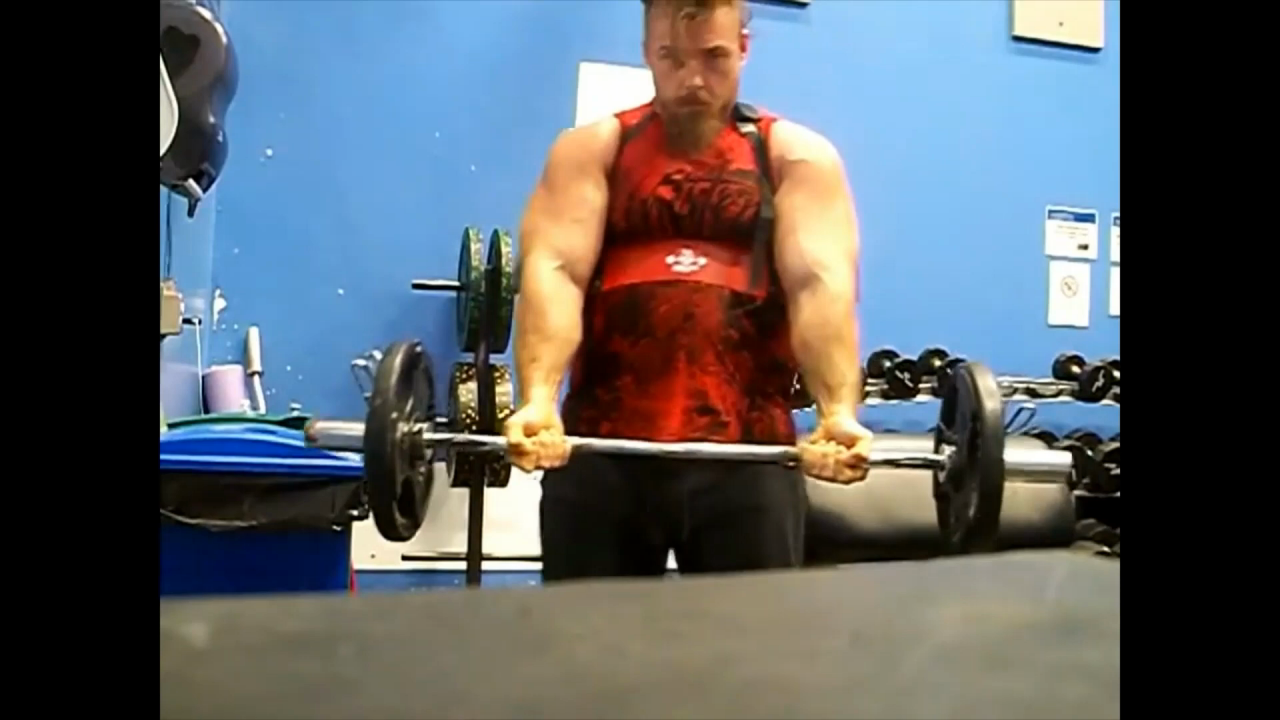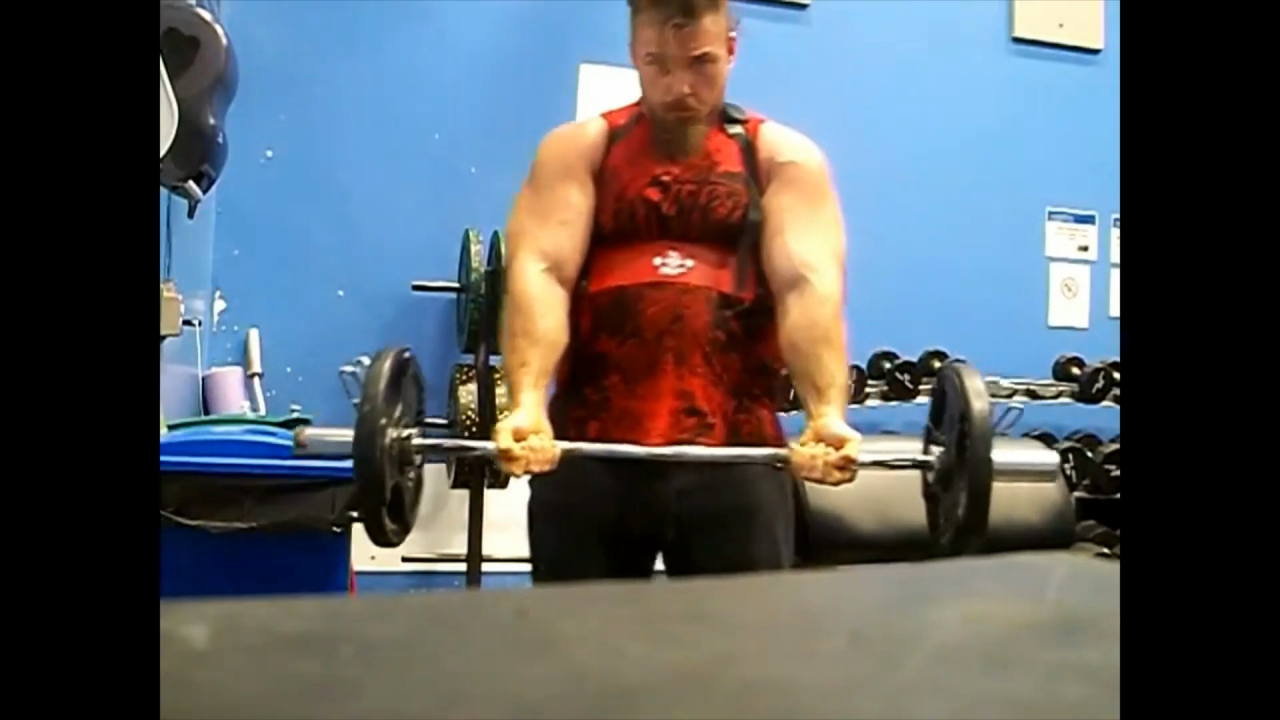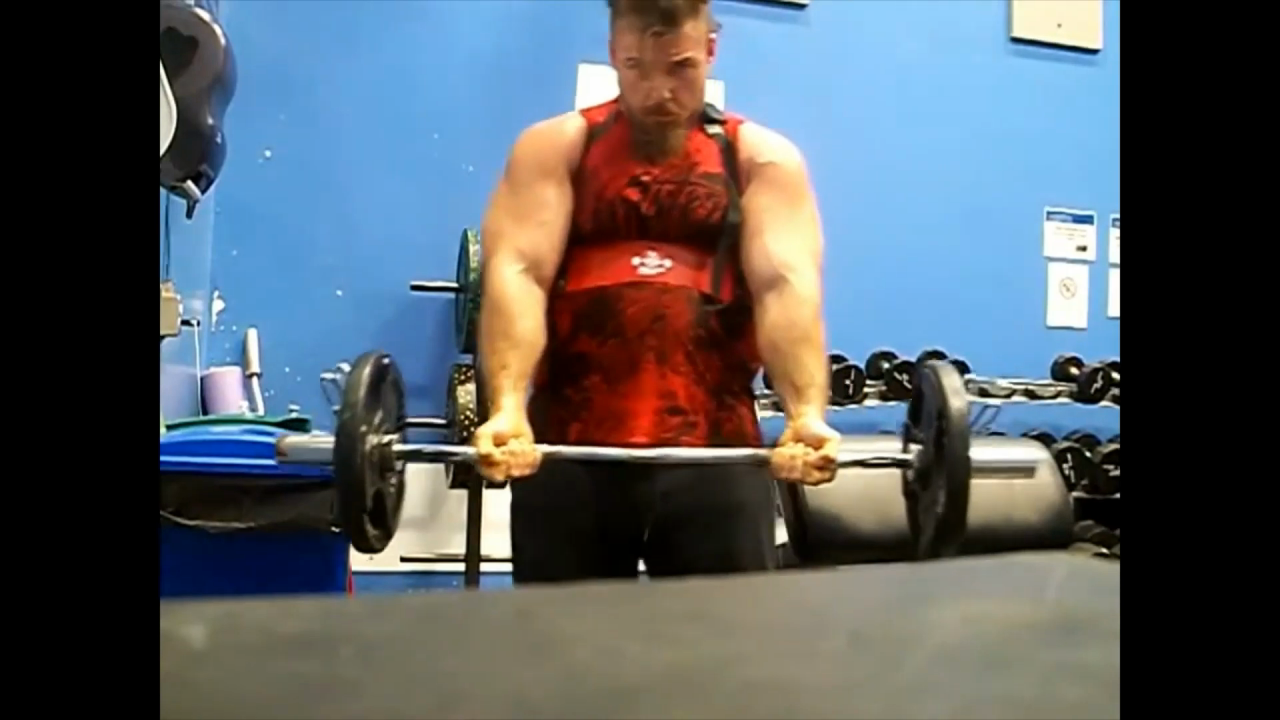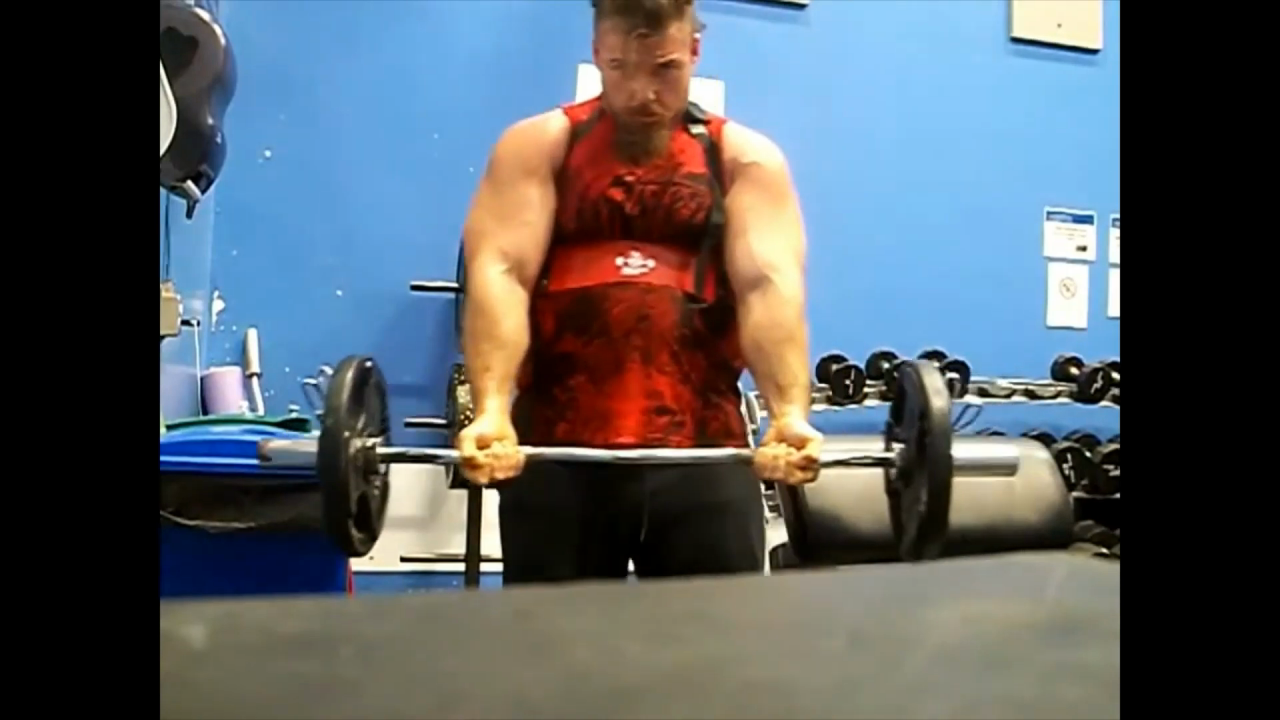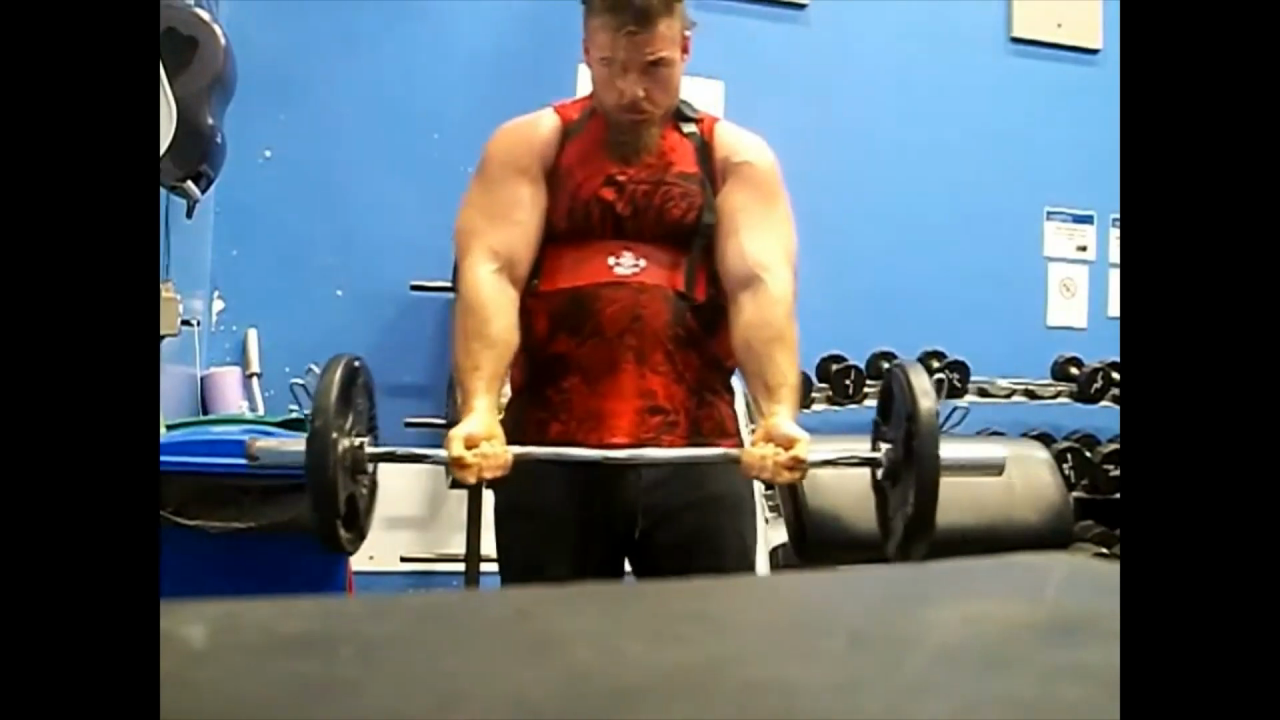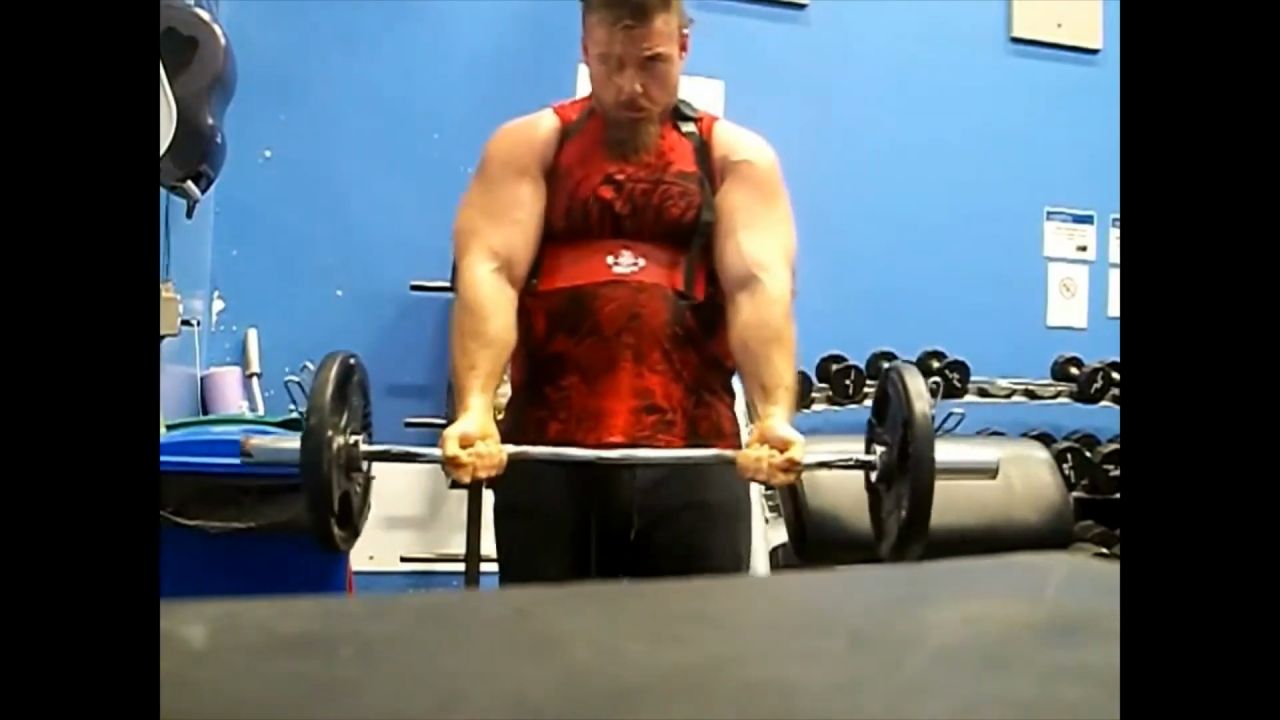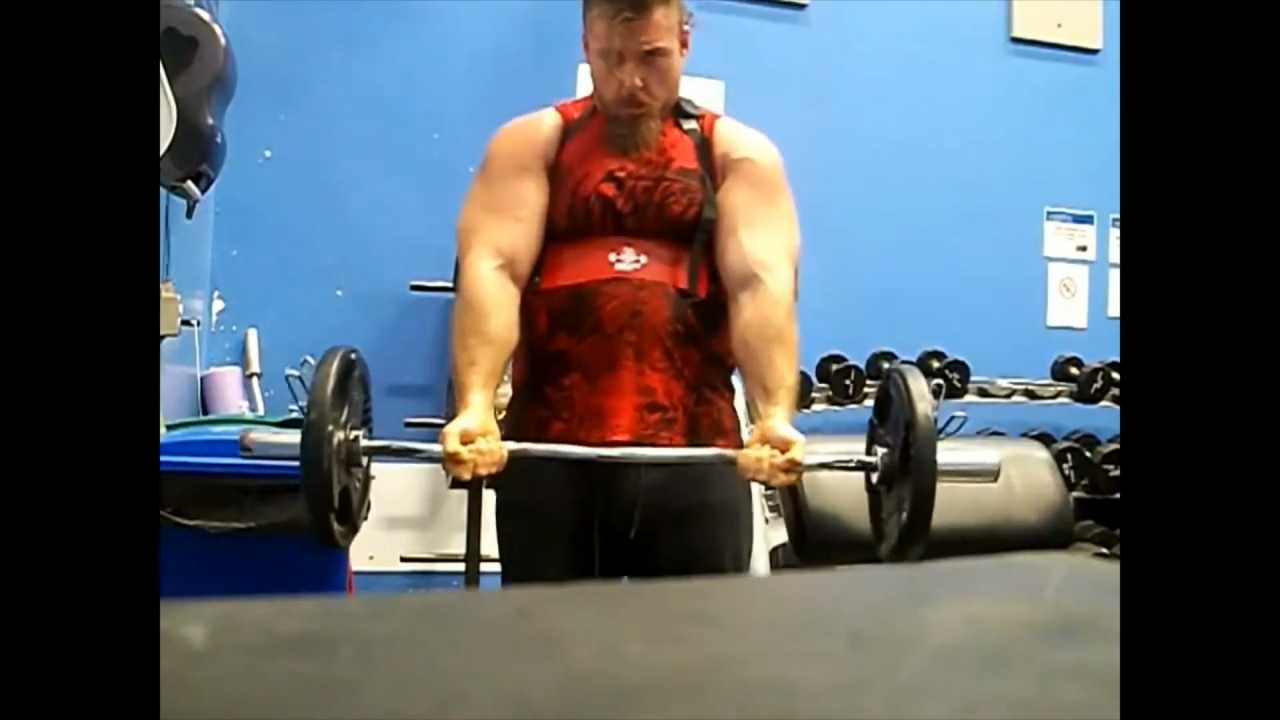
dt=0.1s
person 1, frame 1
left shoulder: (797, 155)
right shoulder: (592, 149)
left elbow: (821, 284)
right elbow: (554, 272)
left wrist: (839, 412)
right wrist: (537, 400)
left hip: (746, 453)
right hip: (603, 448)
person 1, frame 2
left shoulder: (782, 156)
right shoulder: (578, 149)
left elbow: (808, 286)
right elbow: (540, 273)
left wrist: (827, 413)
right wrist: (526, 405)
left hip: (734, 454)
right hip: (590, 449)
person 1, frame 3
left shoulder: (761, 157)
right shoulder: (555, 148)
left elbow: (786, 285)
right elbow: (516, 273)
left wrist: (807, 413)
right wrist: (507, 407)
left hip: (714, 453)
right hip: (570, 452)
person 1, frame 4
left shoulder: (744, 157)
right shoulder: (538, 146)
left elbow: (769, 285)
right elbow: (500, 274)
left wrist: (789, 412)
right wrist: (492, 409)
left hip: (701, 452)
right hip: (556, 451)
person 1, frame 5
left shoulder: (736, 155)
right shoulder: (529, 145)
left elbow: (760, 285)
right elbow: (490, 272)
left wrist: (779, 414)
right wrist: (479, 408)
left hip: (694, 453)
right hip: (551, 451)
person 1, frame 6
left shoulder: (735, 154)
right shoulder: (529, 145)
left elbow: (758, 286)
right elbow: (489, 272)
left wrist: (775, 416)
right wrist: (475, 407)
left hip: (691, 452)
right hip: (549, 450)
person 1, frame 7
left shoulder: (738, 153)
right shoulder: (531, 144)
left elbow: (762, 284)
right elbow: (491, 270)
left wrist: (775, 416)
right wrist: (475, 404)
left hip: (693, 453)
right hip: (551, 448)
